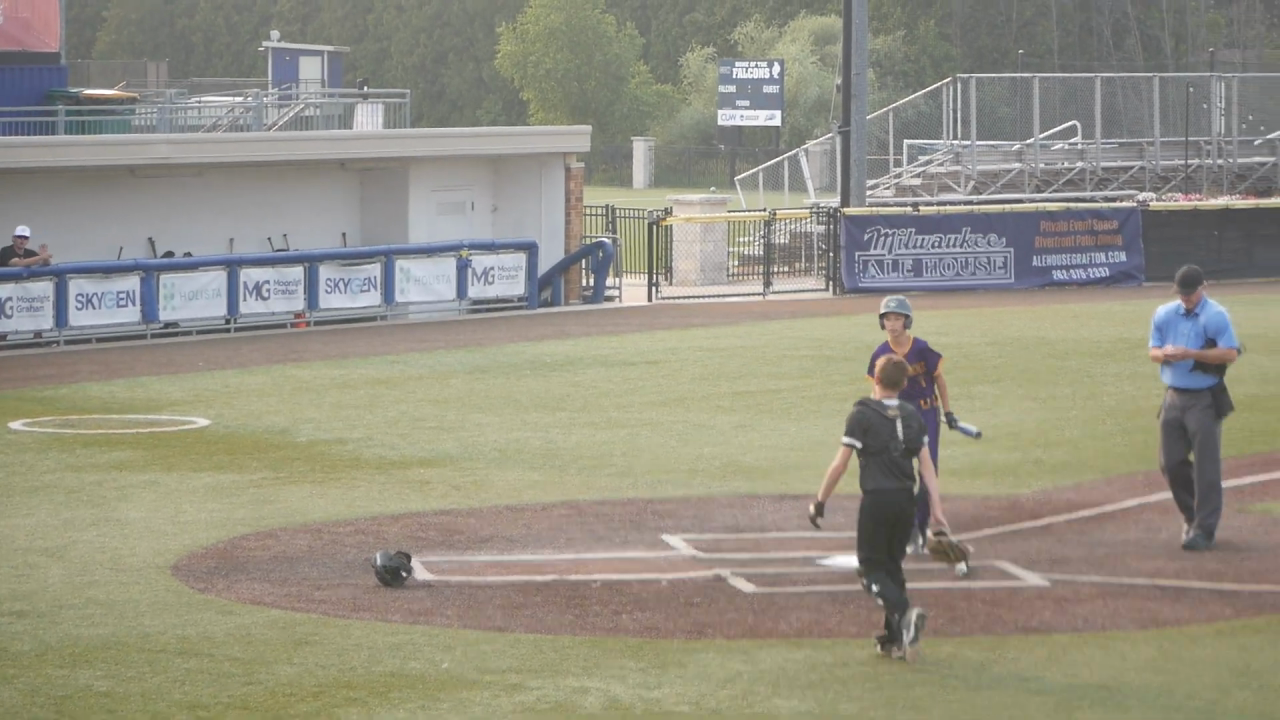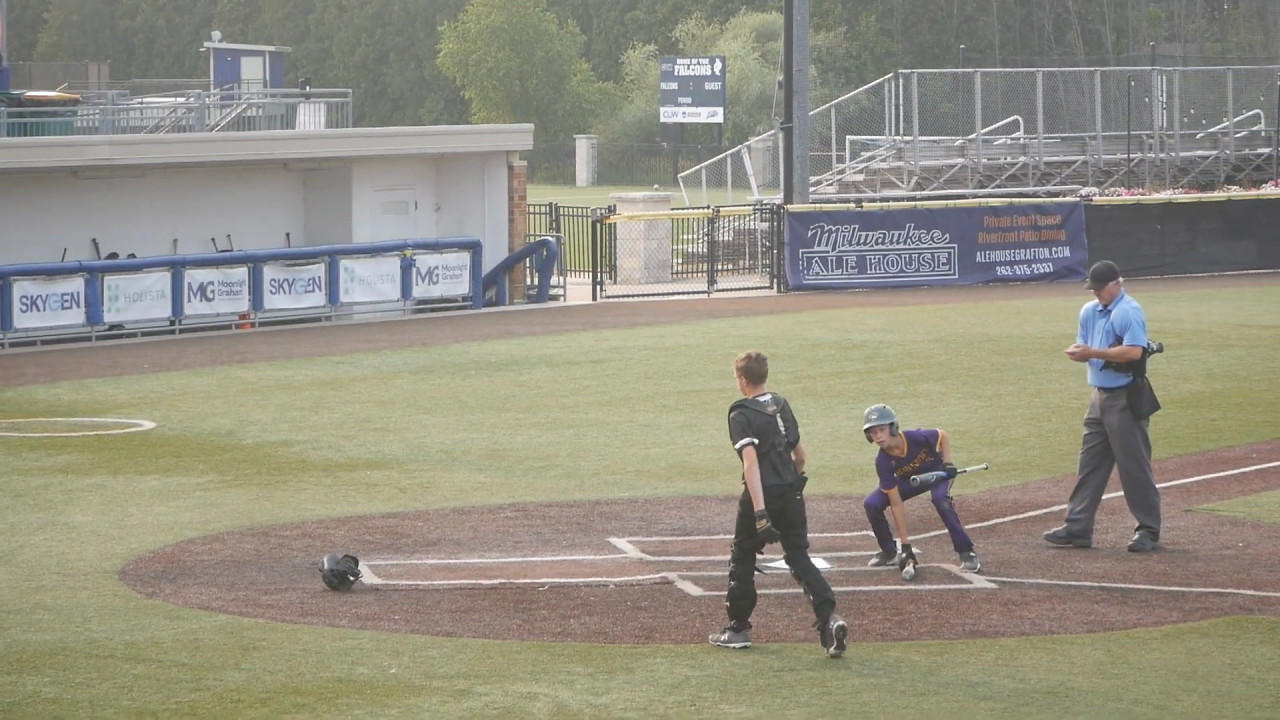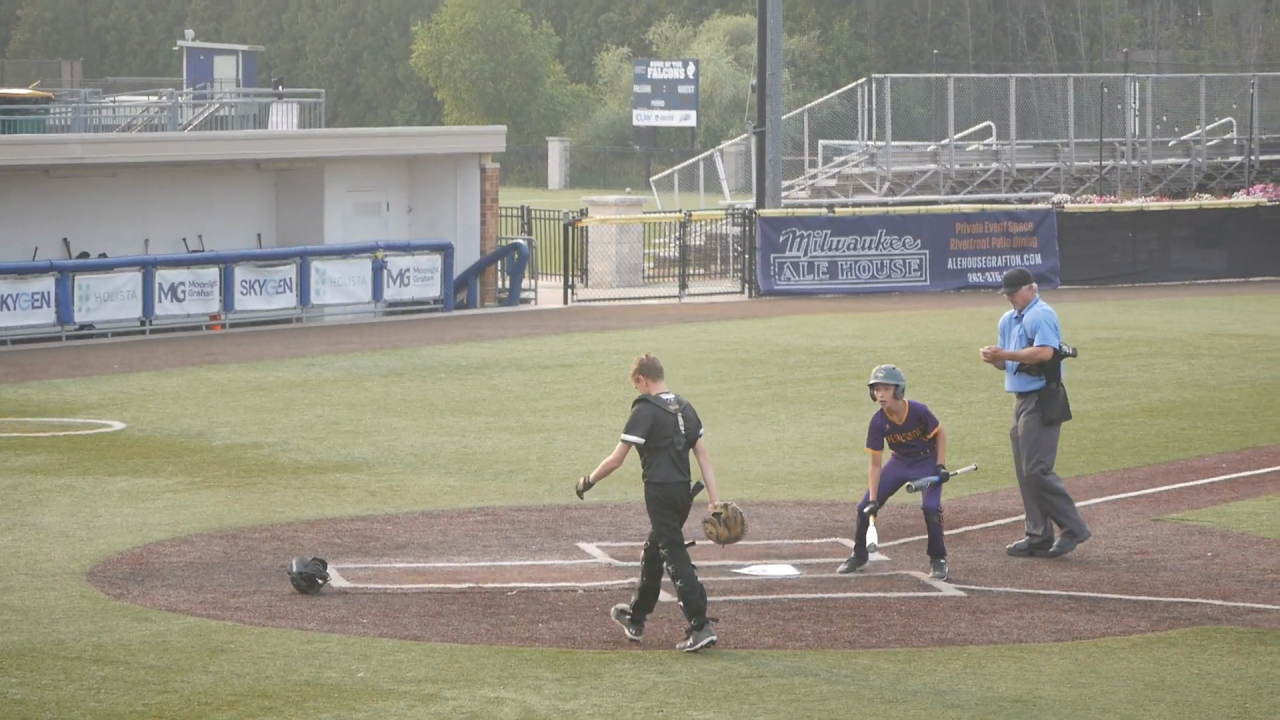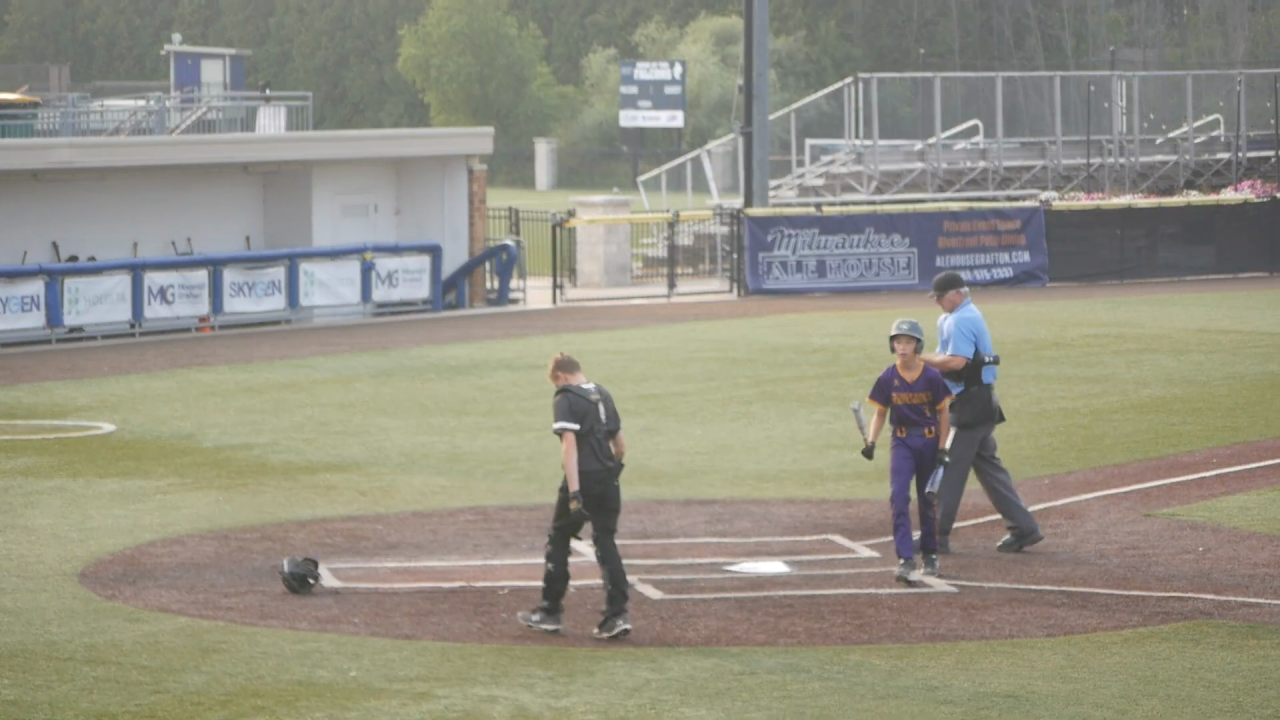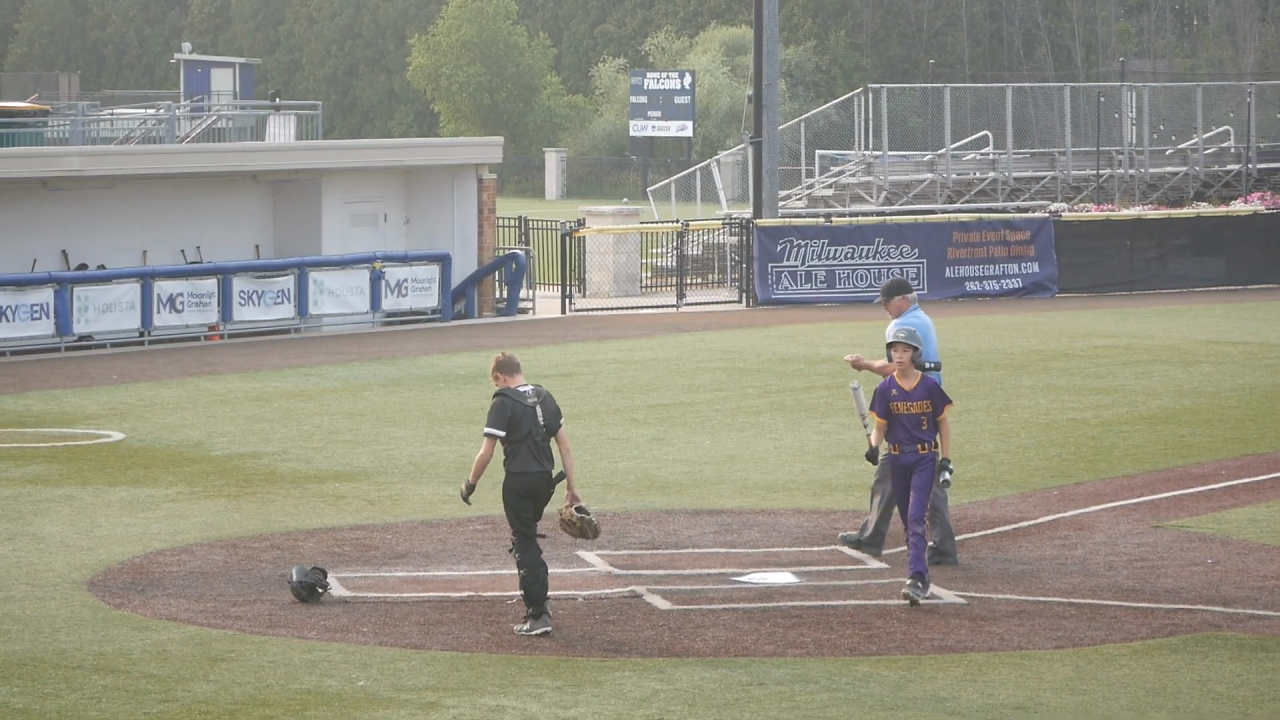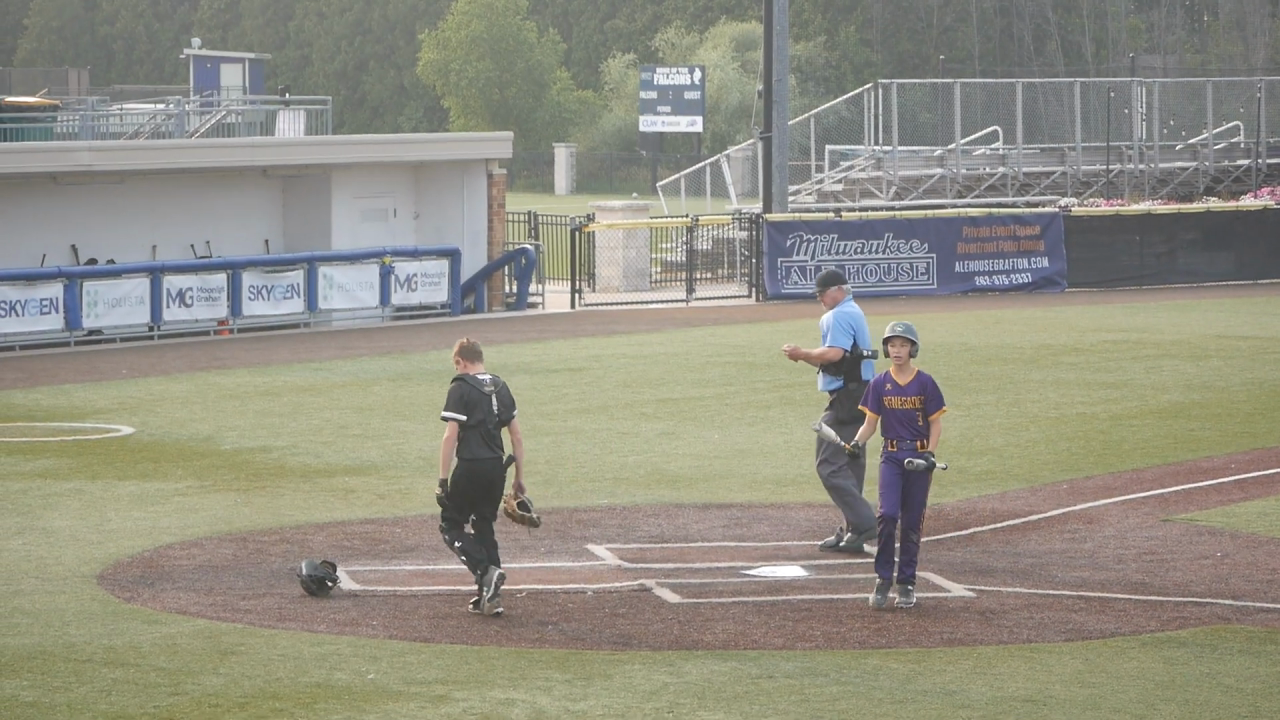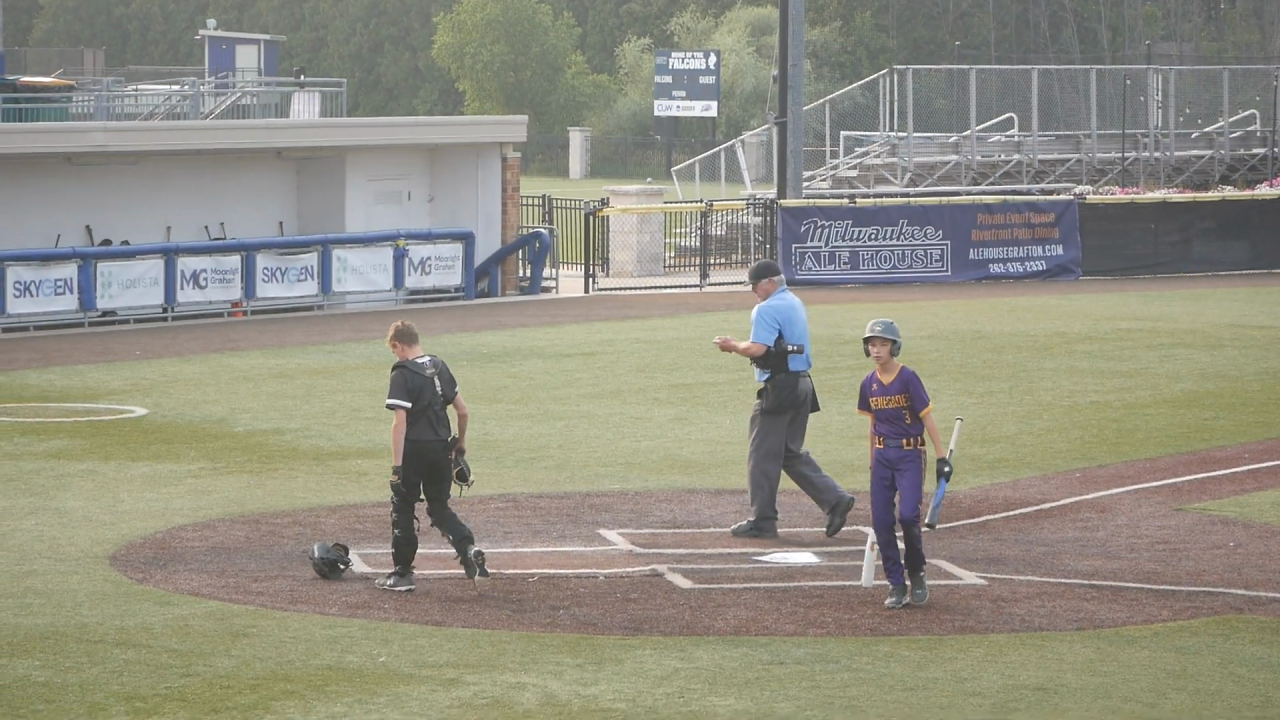
dt=0.5s
person 1, frame 1
left shoulder: (862, 414)
right shoulder: (913, 416)
left elbow: (841, 464)
right elbow: (926, 466)
left wrist: (820, 501)
right wrist: (936, 510)
left hip: (877, 500)
right hip: (905, 500)
left knee: (871, 570)
right knee: (891, 564)
left ankle: (905, 614)
right ankle: (896, 637)
person 1, frame 2
left shoulder: (741, 415)
right shoulder: (782, 406)
left elbow: (750, 465)
right elbow: (800, 456)
left wrist: (759, 513)
left hip: (760, 497)
right hip: (790, 494)
left knee: (742, 559)
right knee: (800, 561)
left ankle: (738, 630)
right ankle: (829, 617)
person 1, frame 3
left shoulder: (644, 410)
right shoulder: (685, 407)
left elbow: (616, 459)
right elbow: (703, 455)
left wrist: (588, 481)
right wrist: (714, 498)
left hip: (660, 492)
right hip: (683, 491)
left knee: (676, 558)
right knee: (653, 551)
left ankle: (700, 626)
right ankle: (635, 618)
person 1, frame 4
left shoulder: (565, 400)
right shoulder: (604, 396)
left elbow: (568, 446)
right elbow: (620, 447)
left wrist: (574, 493)
left hip: (580, 482)
right hip: (607, 481)
left knee: (558, 543)
right knee: (606, 546)
left ankle: (550, 612)
right ankle: (617, 615)
person 1, frame 5
left shoulder: (502, 403)
right shoulder: (545, 397)
left elbow: (487, 453)
right elbow: (564, 445)
left wrist: (470, 484)
right wrist: (571, 486)
left hip: (518, 481)
right hip: (545, 480)
left knee: (523, 545)
right knee: (528, 538)
left ankle: (537, 615)
right ankle: (537, 600)
person 1, frame 6
left shoulder: (459, 389)
right shoulder: (501, 387)
left elbow: (451, 436)
right elbow: (516, 436)
left wrist: (443, 479)
right wrist: (518, 477)
left hip: (470, 468)
right hip: (495, 468)
left knee: (451, 525)
right knee: (484, 528)
left ankle: (487, 572)
right ankle: (487, 598)
person 1, frame 7
left shoulder: (402, 374)
right shoulder: (440, 367)
left elbow: (400, 424)
right elbow: (463, 411)
left wrist: (396, 466)
right wrist: (460, 443)
left hip: (416, 450)
right hip: (441, 449)
left knee: (403, 509)
right knee: (439, 509)
left ankle: (402, 574)
right ankle: (469, 550)
person 2, frame 1
left shoulder: (1216, 315)
right shoulder: (1164, 314)
left elbow: (1230, 354)
right elbow: (1153, 351)
left wrist: (1190, 354)
right wrist: (1164, 355)
left hip: (1205, 400)
right hip: (1174, 397)
left knee: (1206, 467)
right knee: (1171, 463)
left ankle: (1204, 528)
right ankle: (1192, 518)
person 2, frame 2
left shoulder: (1129, 312)
right shoulder: (1088, 312)
left elbow: (1134, 352)
right elbow: (1084, 351)
left wrist: (1094, 353)
right wrist: (1076, 352)
left hip: (1125, 400)
right hip: (1100, 397)
left knee: (1134, 466)
right knee: (1091, 464)
left ankle: (1149, 530)
right ankle: (1078, 526)
person 2, frame 3
left shoulder: (1041, 315)
right shoulder: (1008, 320)
left elbow: (1044, 352)
left wrist: (1005, 354)
right wrist: (994, 358)
left hip: (1041, 402)
right hip: (1023, 400)
left knee: (1036, 470)
right knee: (1027, 472)
left ankle: (1072, 527)
right ankle: (1039, 536)
person 2, frame 4
left shoulder: (959, 320)
right shoulder: (968, 316)
left elbow: (955, 362)
left wrist: (923, 361)
right wrist: (928, 360)
left hip: (968, 402)
right hip: (978, 401)
left knee: (947, 468)
right knee: (987, 467)
left ankle: (938, 536)
right ankle: (1023, 528)
person 2, frame 5
left shoulder: (903, 326)
right shoulder: (922, 321)
left elbow: (894, 367)
left wrist: (864, 364)
right wrist: (868, 363)
right knee: (889, 473)
left ankle: (943, 547)
right ankle: (870, 536)
person 2, frame 6
left shoulder: (839, 315)
right shoulder: (854, 313)
left elbow: (832, 354)
left wrist: (802, 353)
right wrist: (803, 355)
left hip: (845, 399)
right hip: (856, 397)
left knee: (829, 465)
right knee: (850, 466)
left ankle: (863, 522)
right ankle: (853, 534)
person 2, frame 7
left shoulder: (767, 309)
right shoulder: (795, 303)
left elbow: (757, 349)
left wrist: (732, 345)
right wrist: (739, 346)
left hip: (779, 388)
right hip: (800, 385)
left knee: (763, 455)
right knee: (791, 454)
left ankle: (762, 520)
right ankle: (835, 499)
person 3, frame 1
left shoulder: (922, 348)
right shoulder: (881, 355)
left elbow: (939, 377)
left wrist: (948, 411)
left hip: (926, 413)
left ankle: (920, 528)
right ankle: (912, 531)
person 3, frame 2
left shoulder: (917, 437)
right shoulder: (883, 461)
left elbow: (943, 436)
right elbow: (897, 503)
left wrist: (948, 463)
right wrist: (905, 544)
left hip: (939, 471)
right hip: (911, 480)
left knee: (941, 498)
right knee: (872, 504)
left ankle: (967, 552)
right ankle: (888, 551)
person 3, frame 3
left shoulder: (918, 410)
right shoulder: (878, 422)
left elbow: (940, 433)
right elbow: (875, 464)
left wrist: (941, 465)
right wrist: (873, 501)
left hip: (927, 460)
right hip: (900, 462)
left knee: (931, 507)
right knee: (865, 507)
left ankle: (938, 560)
right ankle: (859, 556)
person 3, frame 4
left shoulder: (931, 376)
right shoulder: (887, 378)
left elbow: (943, 412)
right elbow: (881, 413)
left wrist: (942, 447)
right wrist: (871, 441)
left hip: (928, 441)
right hip: (901, 441)
left knee: (927, 500)
right knee: (899, 496)
left ankle: (929, 554)
right ankle: (906, 560)
person 3, frame 5
left shoulder: (930, 386)
right shoulder: (885, 389)
left elbow: (942, 423)
right elbow: (880, 427)
left wrist: (945, 458)
right wrist: (874, 446)
left hip: (925, 458)
right hip: (897, 459)
left knee: (917, 517)
right knee: (908, 520)
left ankle: (916, 579)
right ankle: (920, 576)
person 3, frame 6
left shoulder: (925, 382)
right shoulder: (879, 383)
left elbow: (936, 422)
right elbow: (871, 421)
left wrist: (930, 452)
right wrist: (857, 443)
left hip: (919, 455)
right hip: (891, 455)
left knee: (912, 523)
right knee: (888, 515)
left ankle: (906, 584)
right ankle: (883, 581)
person 3, frame 7
left shoulder: (908, 378)
right shoulder: (868, 383)
left elbow: (928, 419)
left wrist: (941, 457)
right wrist: (872, 464)
left hip: (910, 454)
right hip: (882, 455)
left knee: (908, 515)
right knee: (881, 521)
left ankle: (916, 571)
right ankle: (897, 584)
